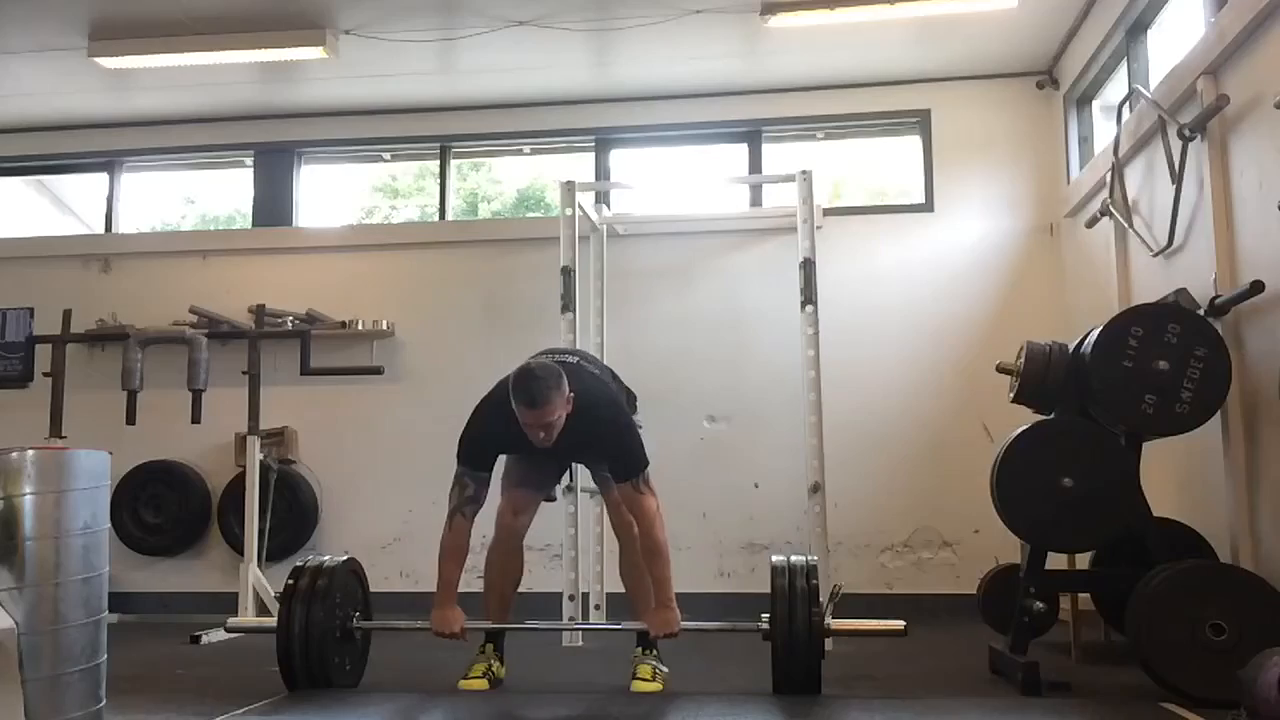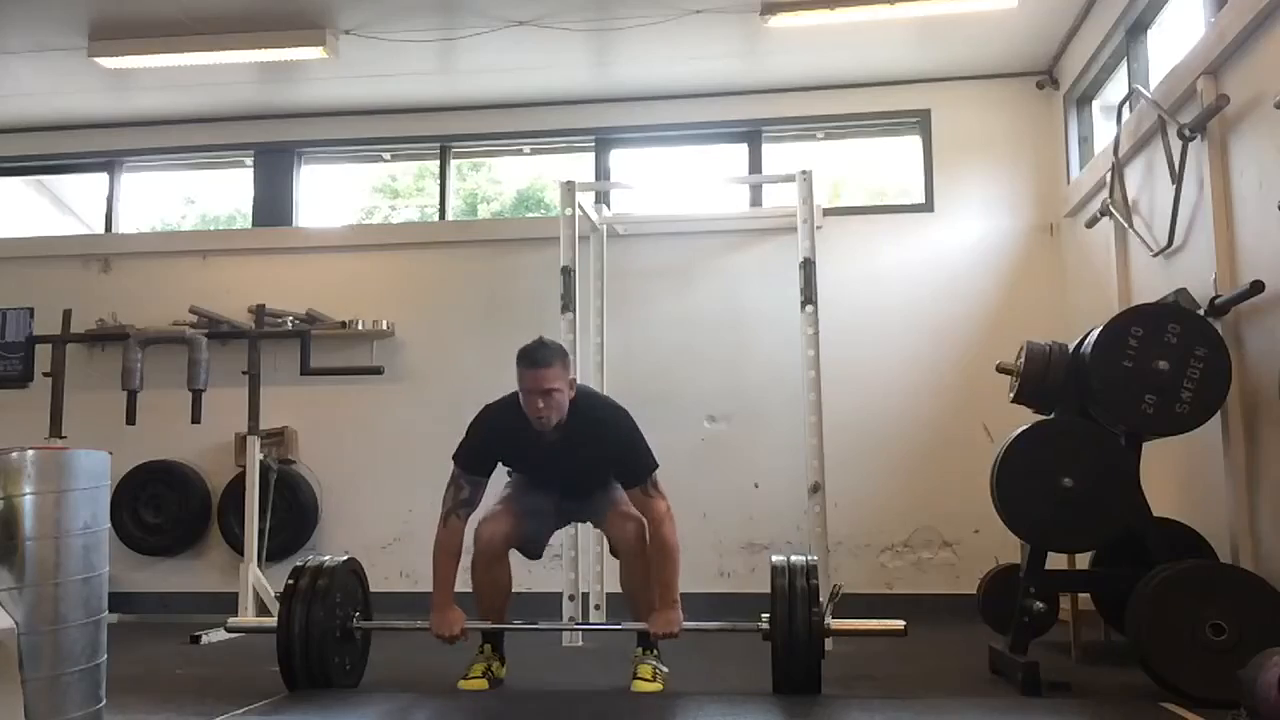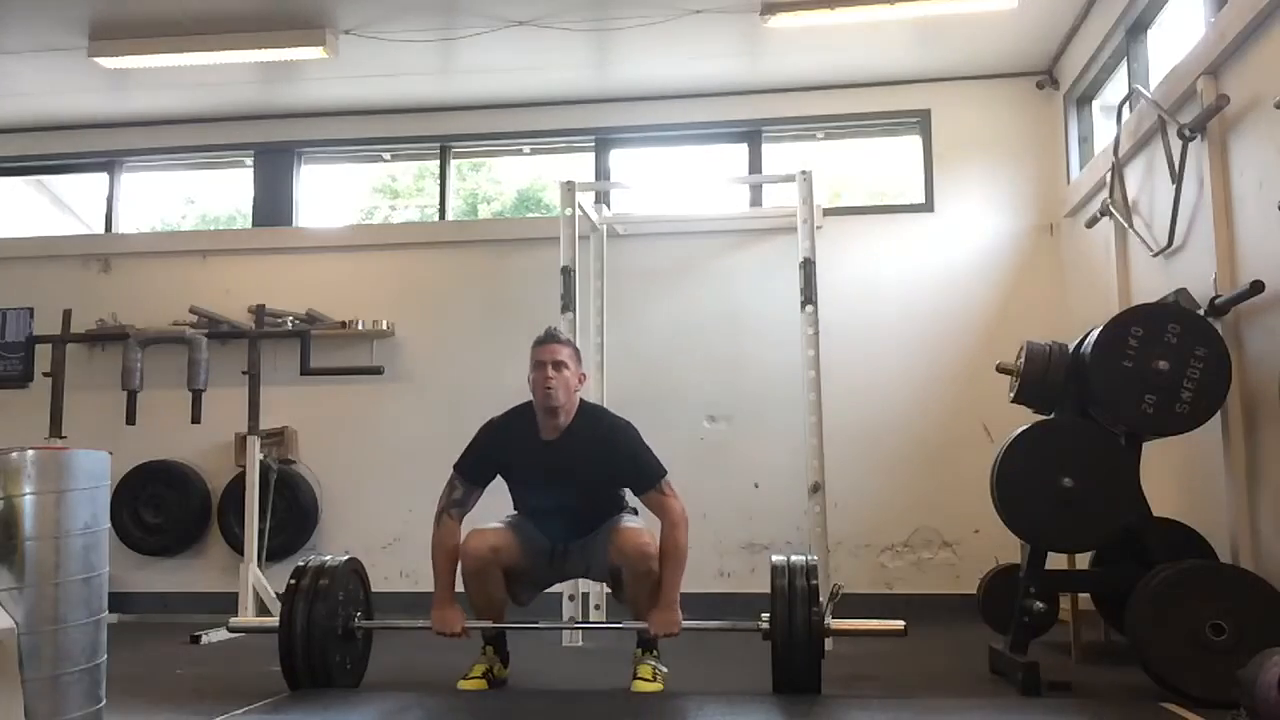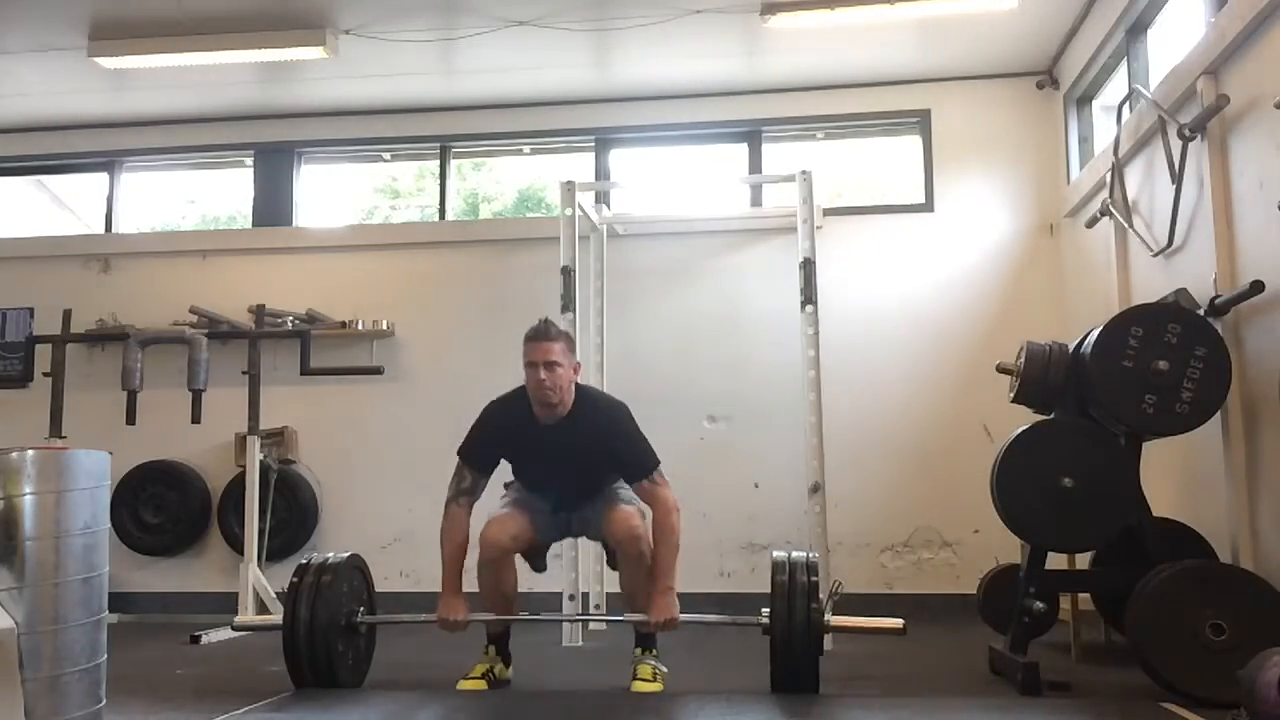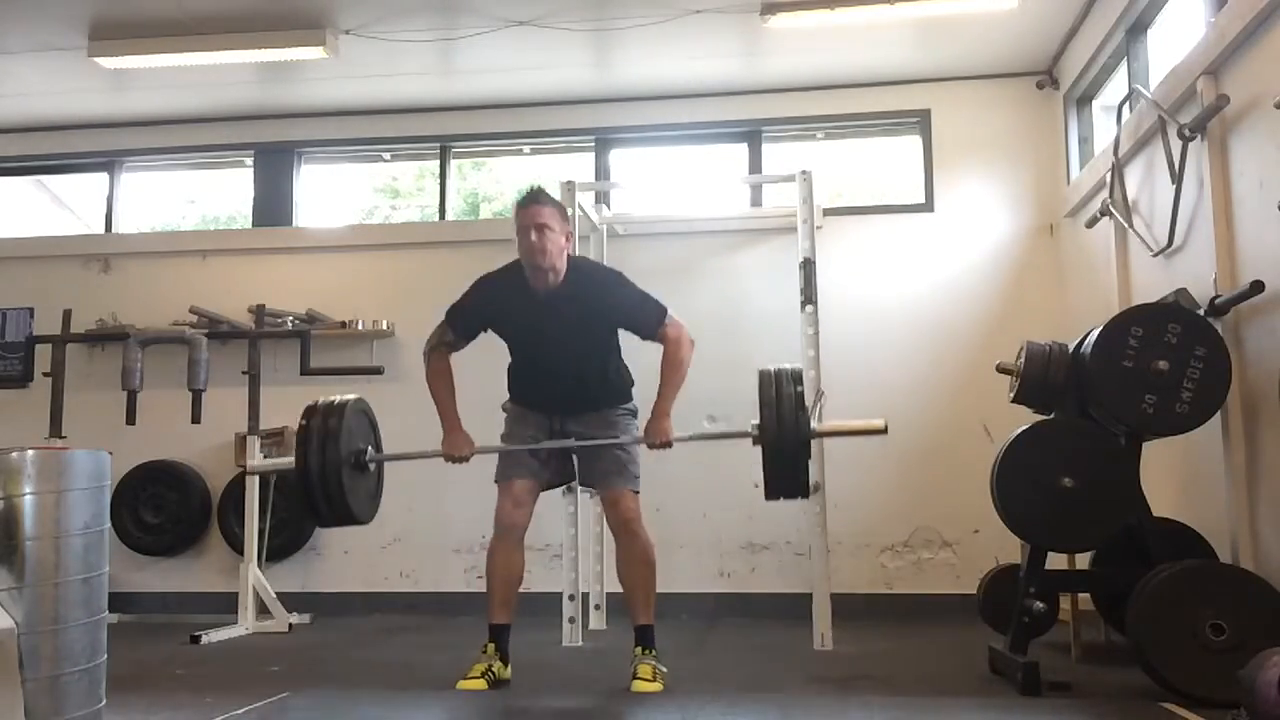
dt=0.5s
person 1, frame 1
left shoulder: (607, 411)
right shoulder: (490, 416)
left elbow: (646, 513)
right elbow: (462, 512)
left wrist: (665, 605)
right wrist: (445, 603)
left hip: (600, 436)
left knee: (628, 525)
right knee: (509, 526)
left ankle: (647, 651)
right ankle: (492, 649)
person 1, frame 2
left shoulder: (608, 421)
right shoulder: (494, 422)
left elbow: (658, 512)
right elbow: (454, 512)
left wrist: (669, 605)
right wrist: (443, 605)
left hip: (601, 486)
right hip: (535, 487)
left knee: (630, 533)
right knee: (489, 537)
left ankle: (647, 652)
right ankle: (491, 651)
person 1, frame 3
left shoulder: (611, 432)
right shoulder: (501, 433)
left elbow: (673, 513)
right elbow: (449, 512)
left wrist: (668, 605)
right wrist: (444, 602)
left hip: (601, 534)
right hip: (536, 536)
left knee: (641, 547)
right knee: (474, 549)
left ankle: (647, 652)
right ankle: (494, 652)
person 1, frame 4
left shoulder: (607, 415)
right shoulder: (500, 417)
left elbow: (663, 502)
right elbow: (459, 501)
left wrist: (665, 591)
right wrist: (452, 591)
left hip: (602, 491)
right hip: (536, 496)
left knee: (631, 532)
right knee: (495, 539)
left ankle: (646, 652)
right ankle: (496, 654)
person 1, frame 5
left shoulder: (603, 285)
right shoulder: (494, 291)
left elbow: (678, 338)
right elbow: (436, 350)
left wrist: (662, 414)
right wrist: (452, 428)
left hip: (603, 411)
right hip: (531, 412)
left knee: (626, 518)
right knee: (509, 520)
left ankle: (646, 651)
right ankle: (496, 652)
